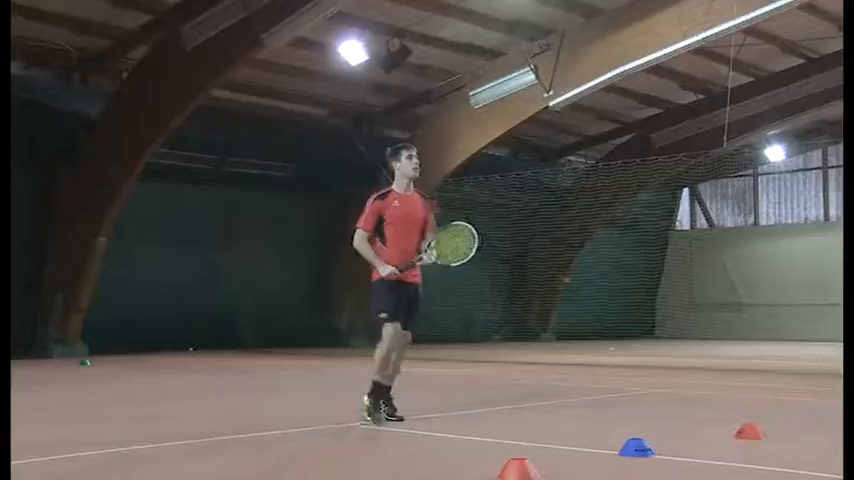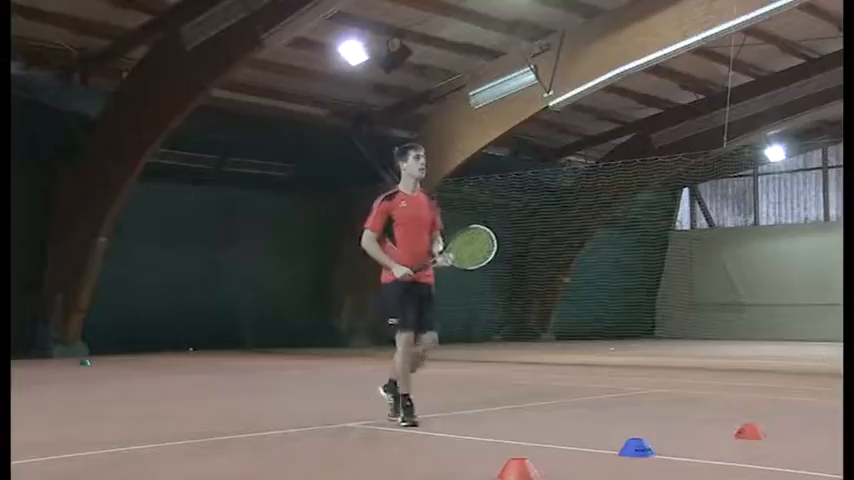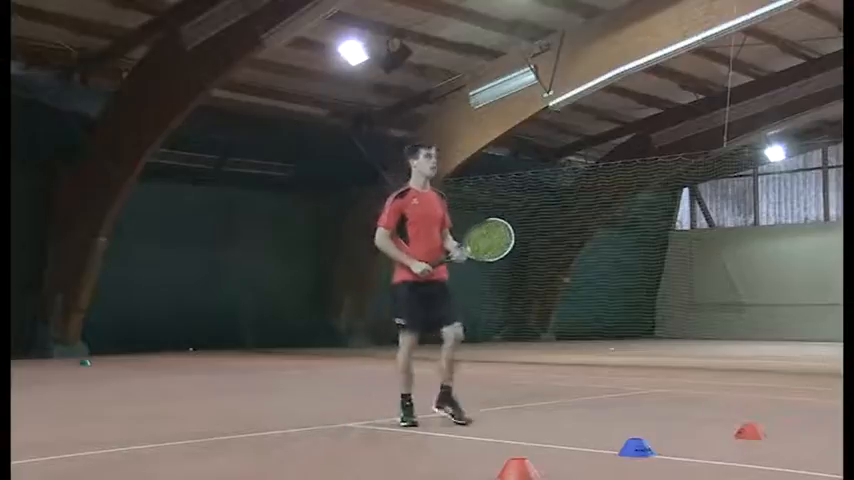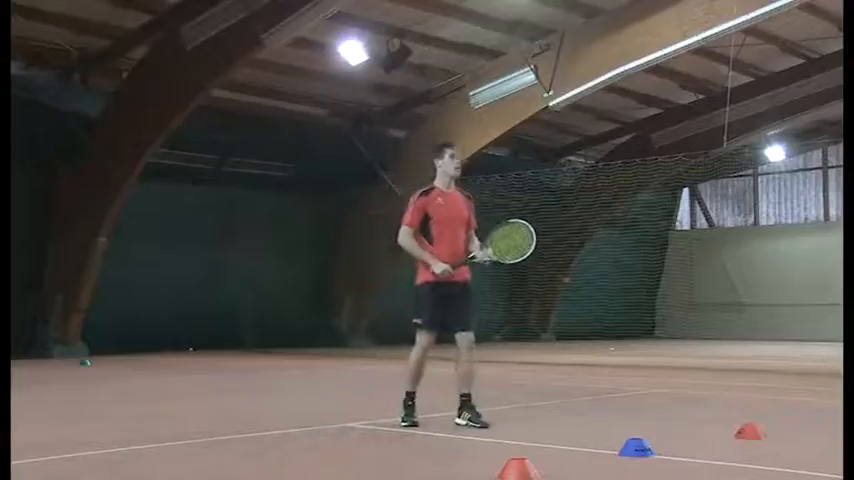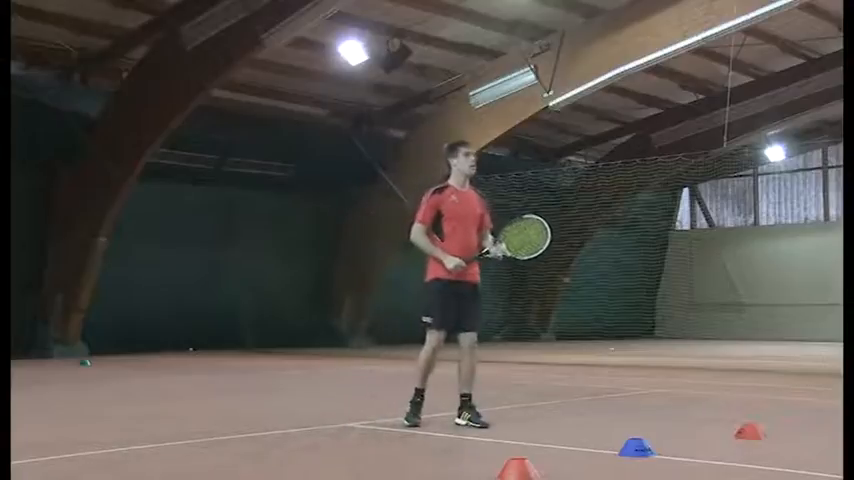
dt=0.3s
person 1, frame 1
left shoulder: (424, 202)
right shoulder: (380, 200)
left elbow: (428, 236)
right elbow: (359, 240)
left wrist: (427, 252)
right wrist: (380, 265)
left hip: (412, 280)
right hip: (385, 279)
left knee: (403, 340)
right knee: (392, 334)
left ankle: (381, 395)
right ankle: (375, 392)
person 1, frame 2
left shoulder: (430, 202)
right shoulder: (388, 201)
right elbow: (367, 241)
left wrist: (439, 253)
right wrist: (394, 266)
left hip: (424, 281)
right hip: (397, 282)
left knee: (429, 341)
right knee: (406, 340)
left ankle: (391, 386)
right ankle: (405, 405)
person 1, frame 3
left shoulder: (439, 199)
right shoulder: (400, 199)
right elbow: (381, 239)
left wrist: (454, 249)
right wrist: (412, 263)
left hip: (438, 280)
right hip: (409, 281)
left knee: (454, 335)
right knee: (408, 343)
left ankle: (445, 398)
right ankle: (406, 405)
person 1, frame 4
left shoulder: (465, 200)
right shoulder: (424, 197)
right elbow: (404, 238)
left wrist: (478, 250)
right wrist: (433, 262)
left hip: (460, 281)
right hip: (431, 282)
left knee: (467, 342)
right knee: (424, 342)
left ankle: (465, 408)
right ankle: (409, 403)
person 1, frame 5
left shoulder: (478, 199)
right shoulder: (437, 195)
right elbow: (416, 234)
left wrist: (492, 247)
right wrist: (445, 258)
left hip: (470, 280)
right hip: (441, 279)
left knee: (469, 343)
right knee: (434, 341)
left ankle: (465, 407)
right ankle: (416, 401)
